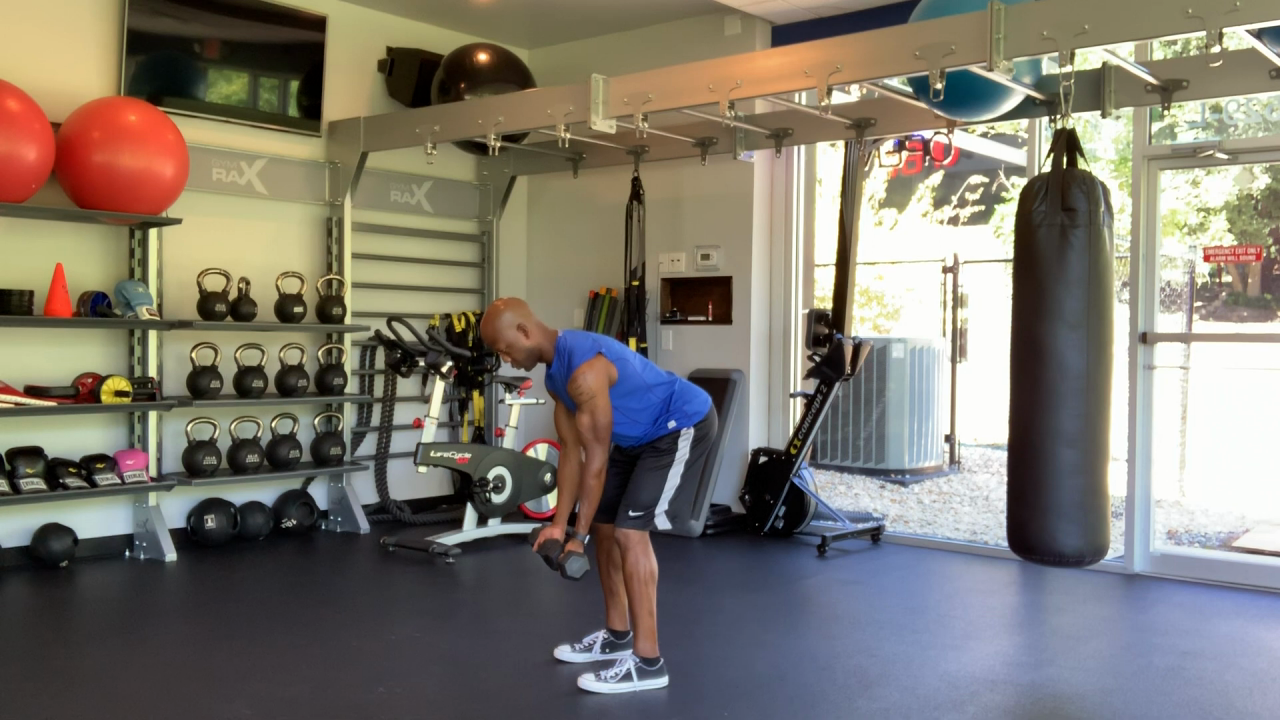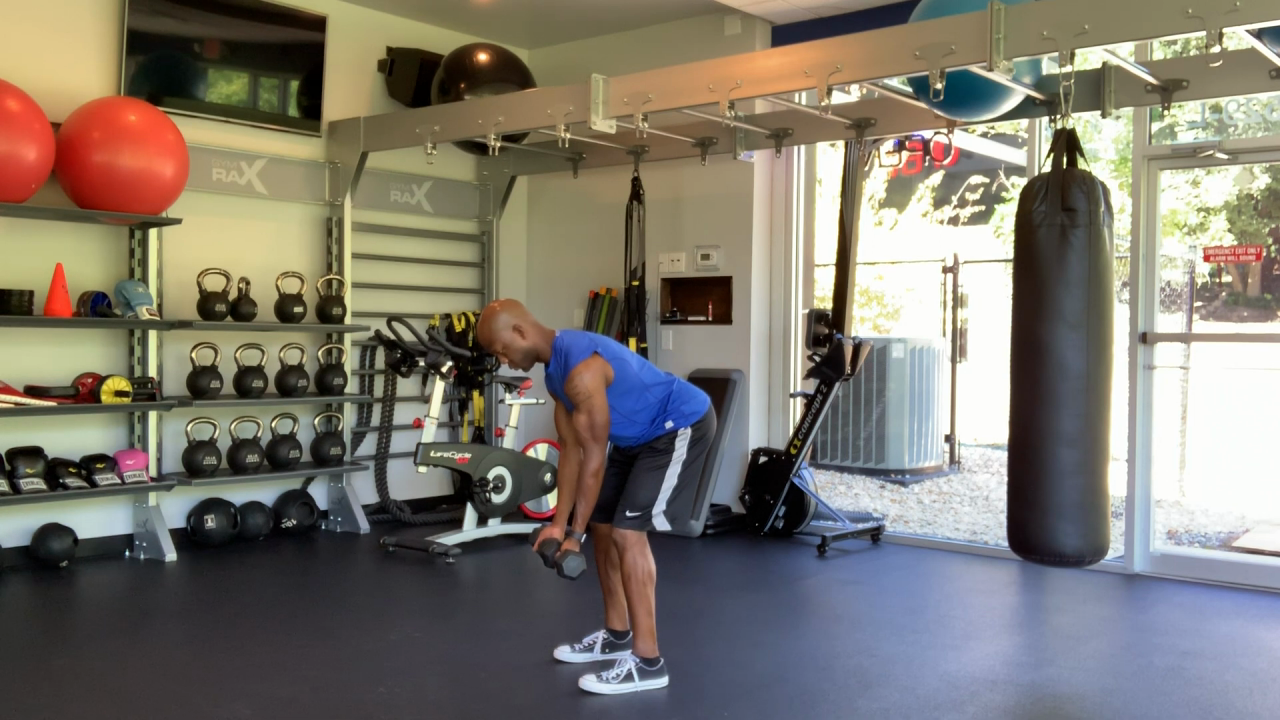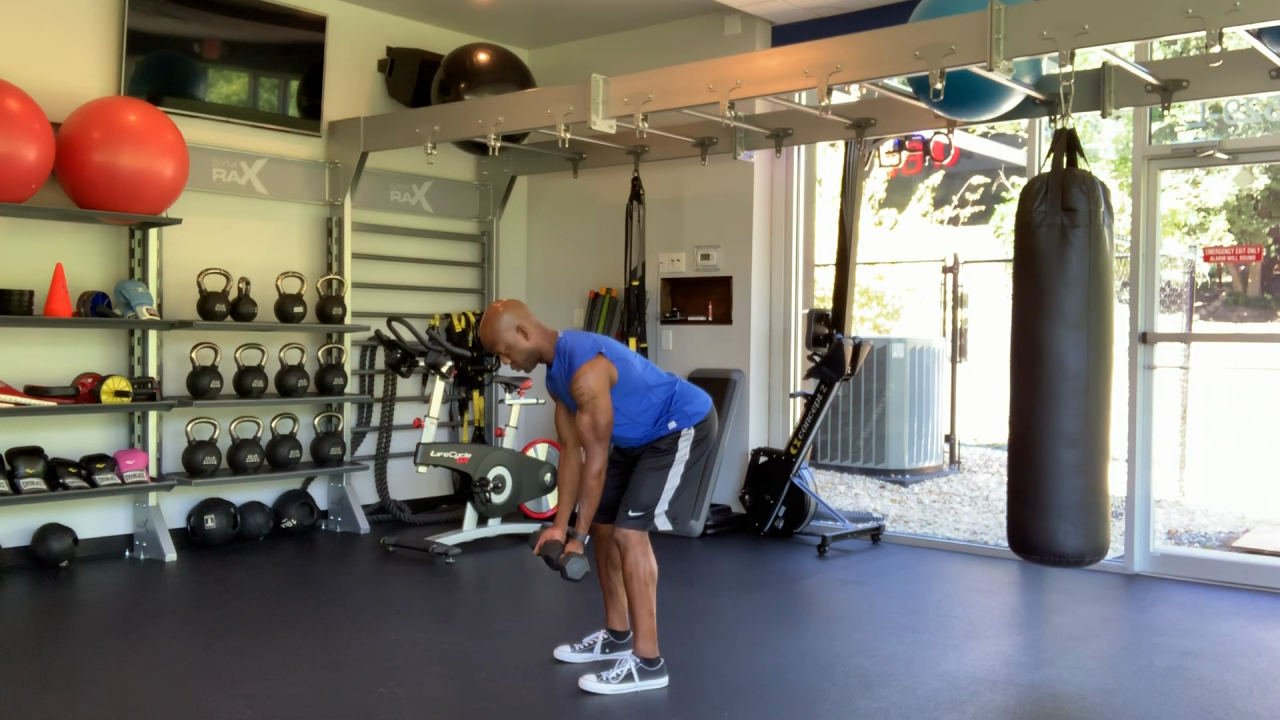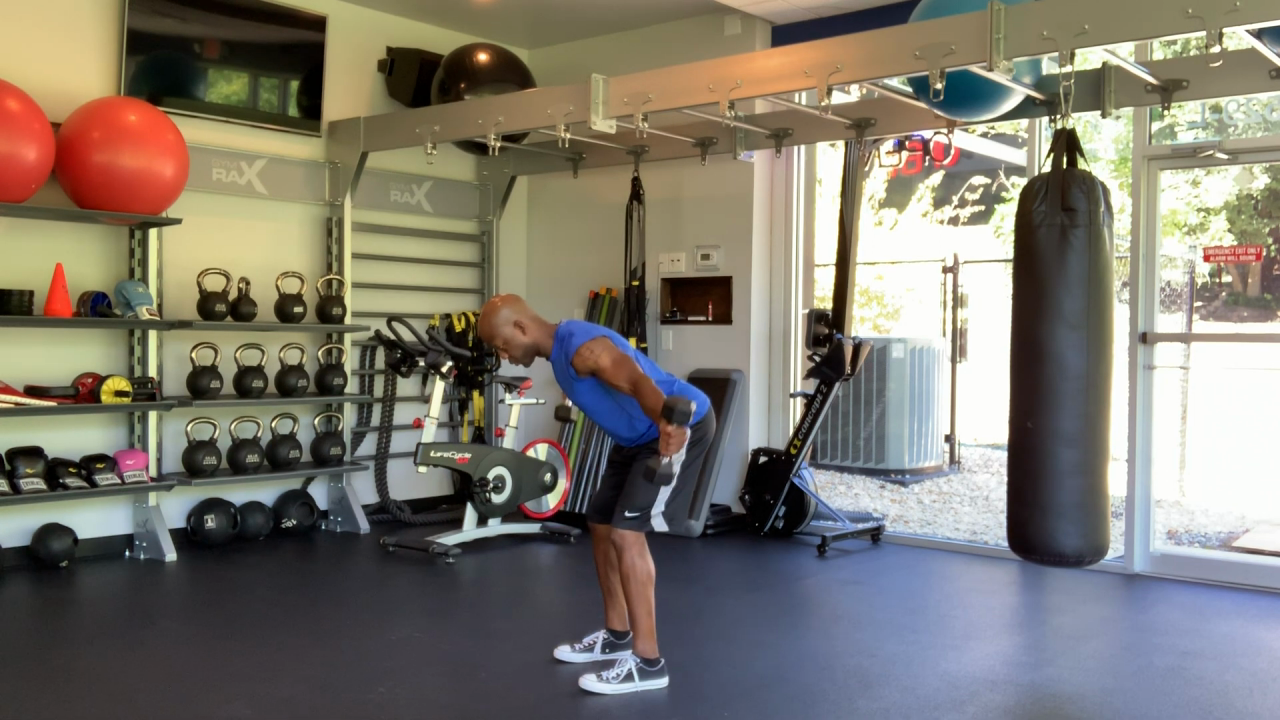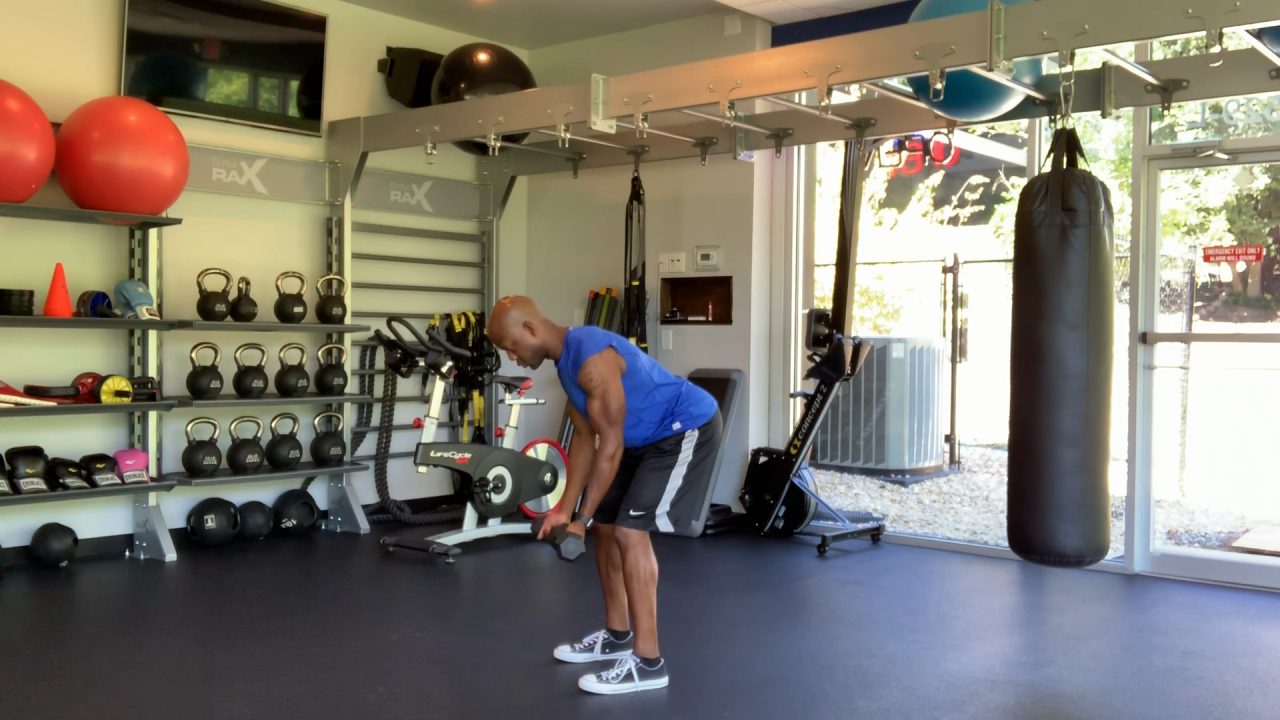
dt=1s
person 1, frame 1
left shoulder: (584, 368)
right shoulder: (555, 373)
left elbow: (596, 458)
right elbow: (571, 451)
left wrist: (578, 536)
right wrist: (559, 523)
left hip: (682, 426)
right hip: (641, 434)
left knee: (629, 532)
right knee: (604, 526)
left ankle: (647, 661)
right ankle: (617, 635)
person 1, frame 2
left shoulder: (581, 368)
right shoulder: (554, 370)
left elbow: (594, 457)
right elbow: (571, 450)
left wrist: (574, 534)
right wrist: (560, 522)
left hip: (681, 425)
right hip: (641, 435)
left knee: (627, 532)
right knee: (602, 525)
left ankle: (647, 661)
right ankle: (616, 635)
person 1, frame 3
left shoulder: (585, 368)
right shoulder: (556, 373)
left elbow: (596, 459)
right elbow: (571, 452)
left wrist: (578, 536)
right wrist: (560, 524)
left hip: (683, 426)
right hip: (641, 435)
left knee: (629, 532)
right knee: (603, 526)
left ankle: (647, 662)
right ankle: (616, 635)
person 1, frame 4
left shoulder: (581, 346)
right shoulder: (560, 349)
left elbow: (641, 383)
left wrist: (668, 426)
right wrist: (571, 398)
left hip: (679, 428)
right hip: (639, 435)
left knee: (626, 532)
right knee: (601, 524)
left ankle: (647, 661)
right ankle: (616, 635)
person 1, frame 5
left shoulder: (591, 357)
right shoulder: (566, 361)
left elbow: (610, 445)
right elbow: (584, 437)
left wrist: (580, 518)
right wrist: (565, 509)
left hip: (687, 427)
right hip: (651, 435)
left knee: (630, 531)
right knee: (605, 526)
left ankle: (647, 662)
right ankle: (617, 635)
